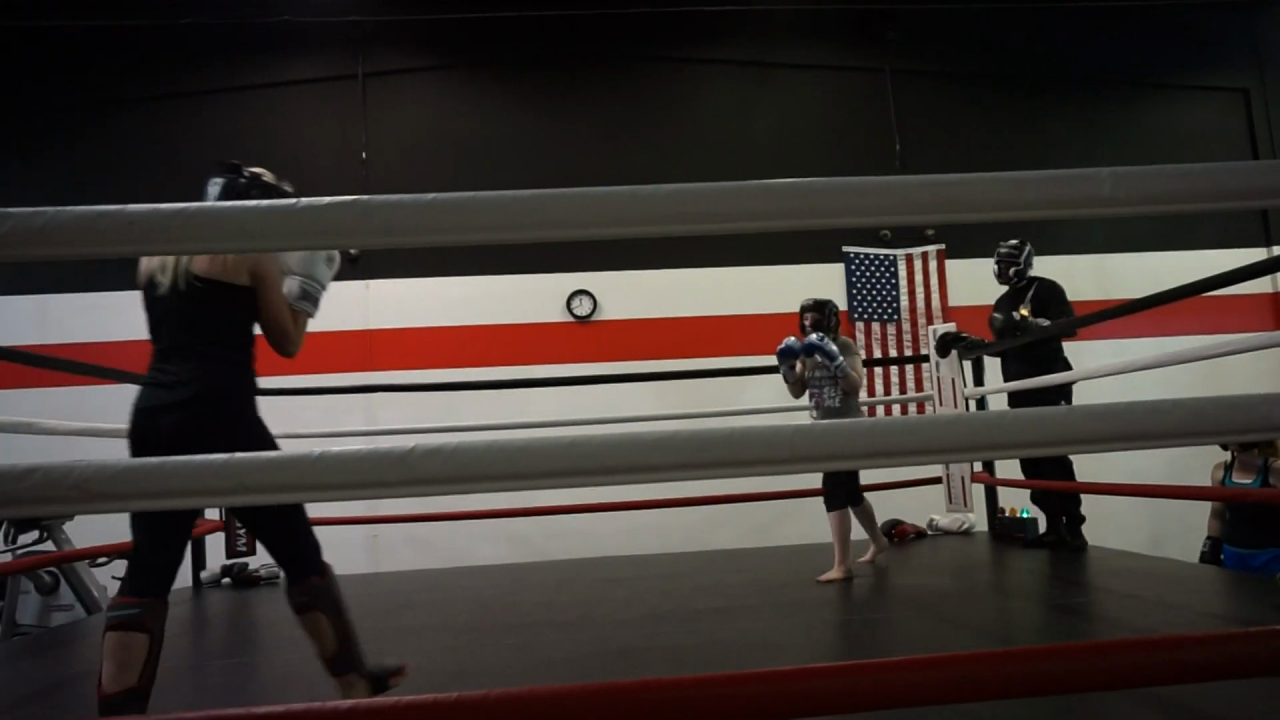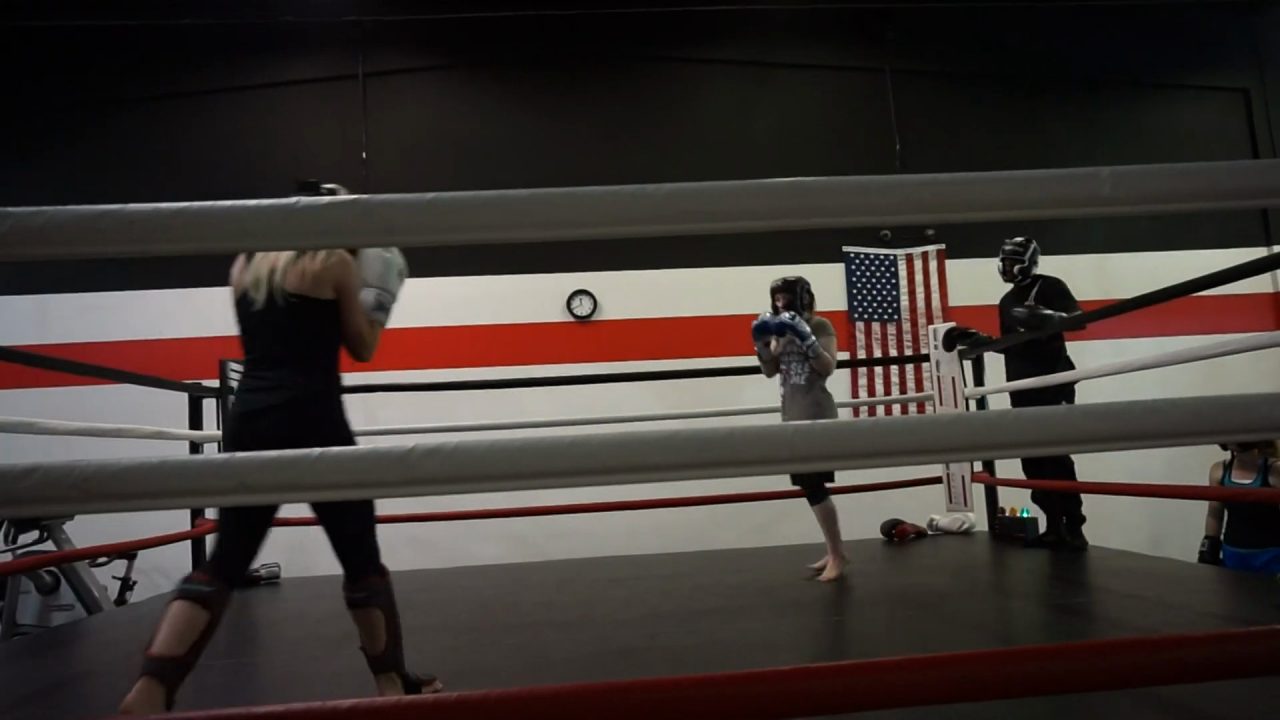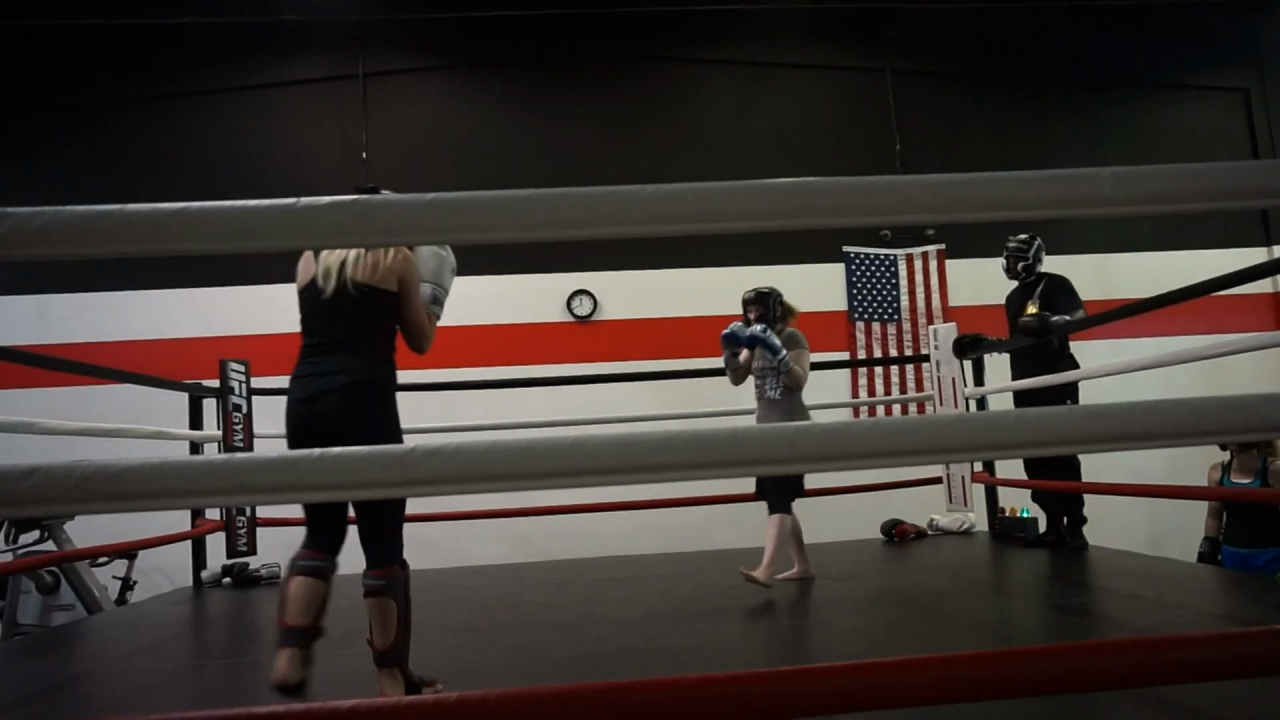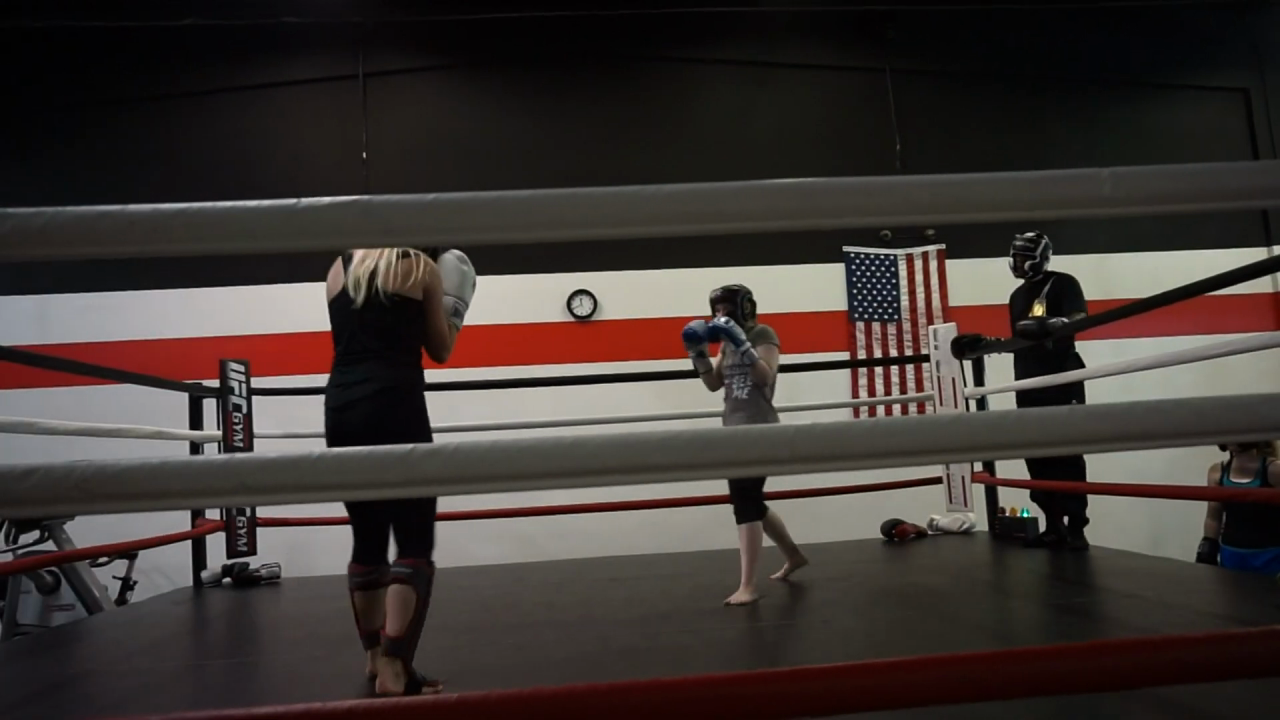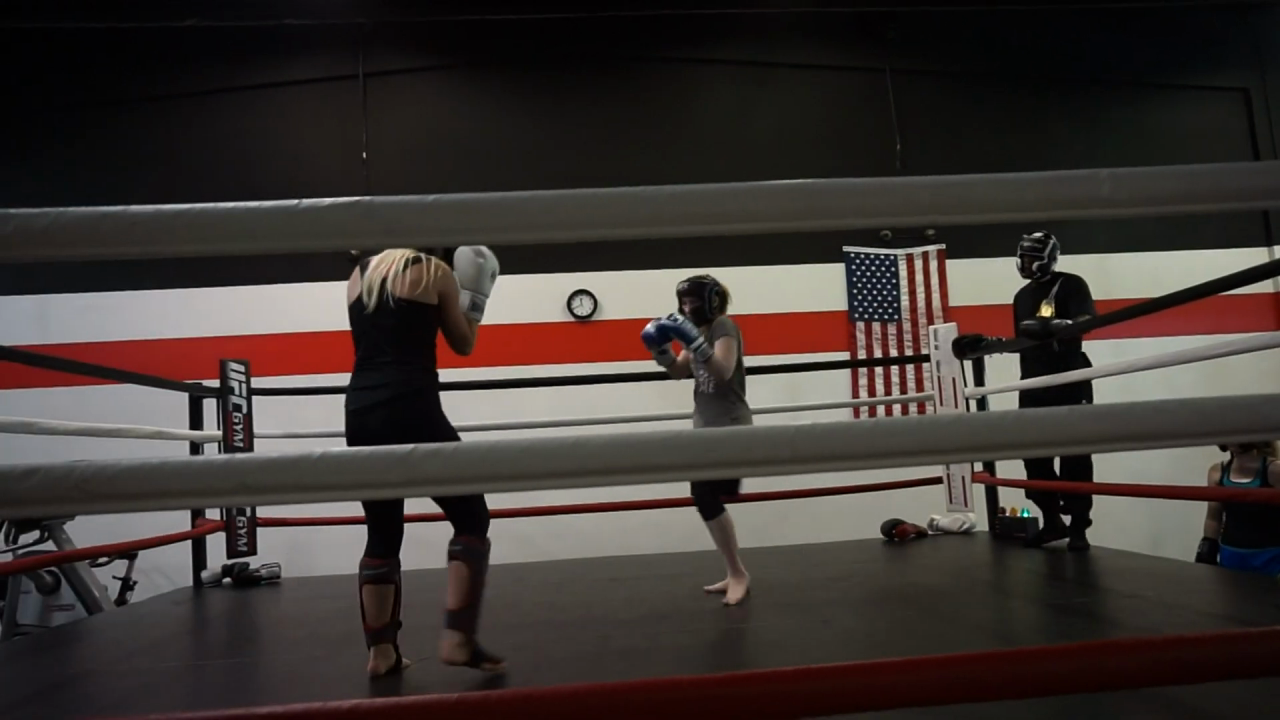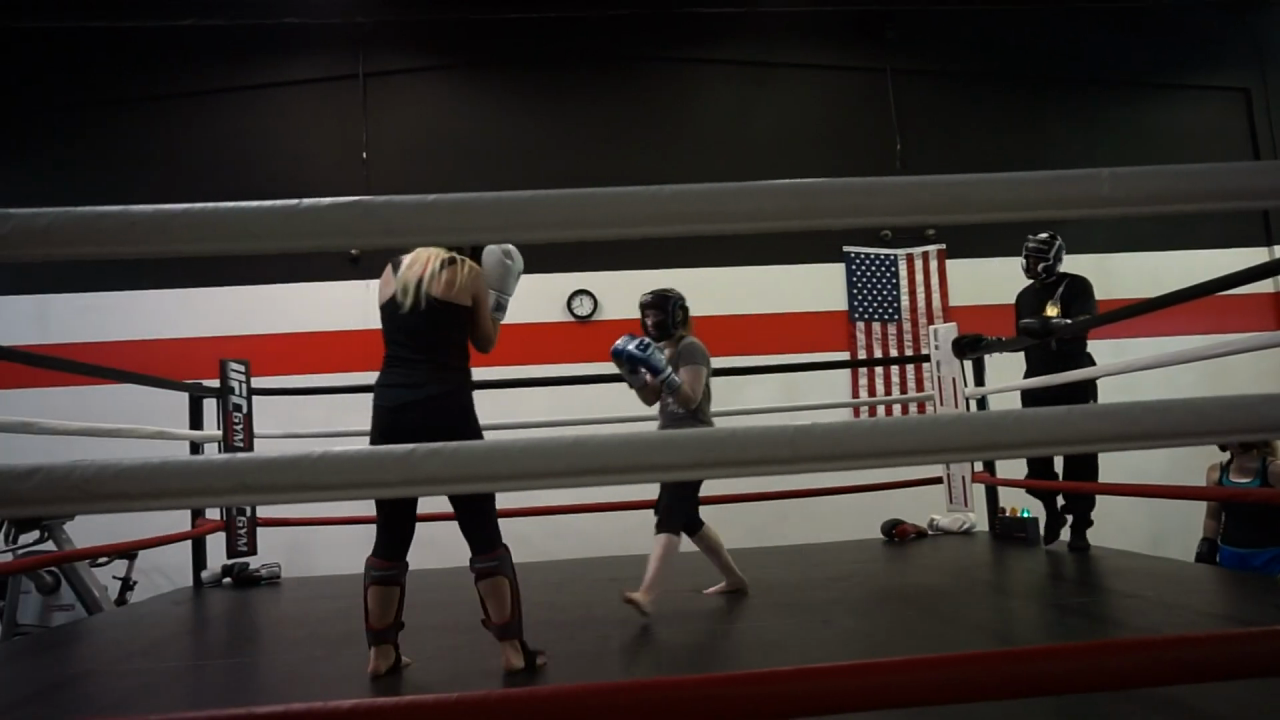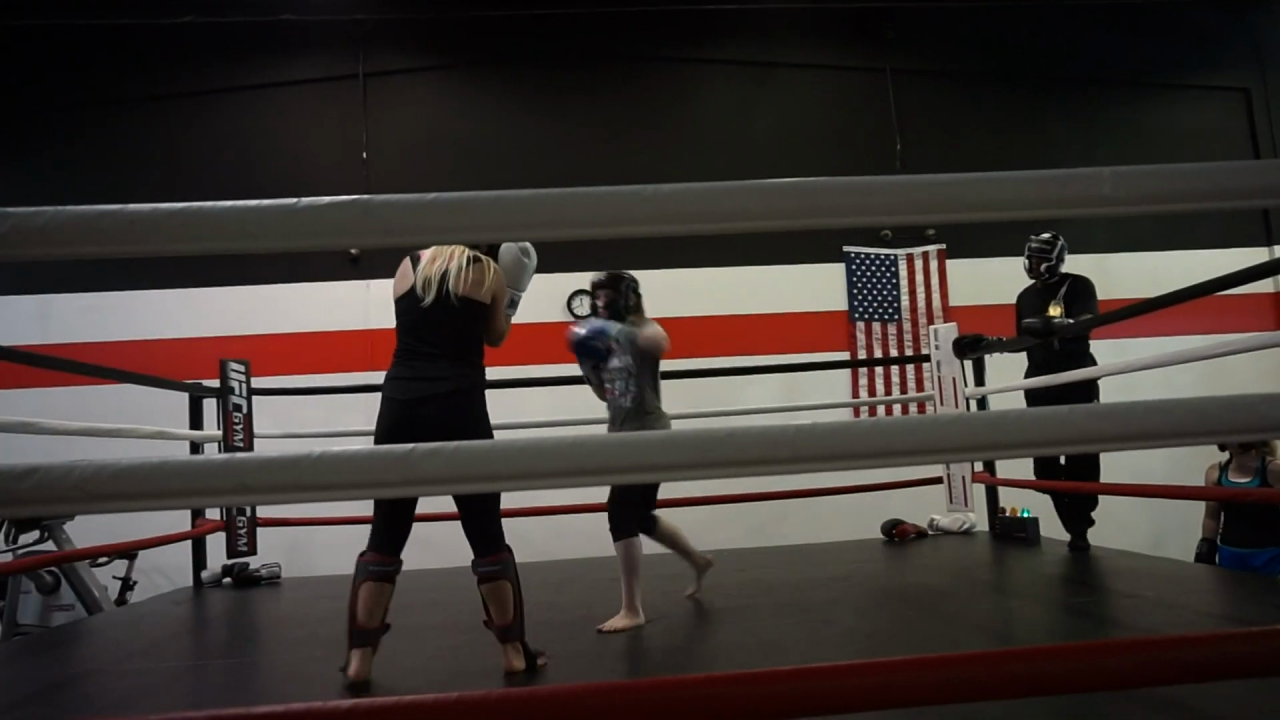
dt=0.2s
person 1, frame 1
left shoulder: (156, 252)
right shoulder: (252, 246)
right elbow: (286, 342)
right wrist: (306, 284)
left hip: (153, 416)
right hip: (220, 415)
left knee: (147, 573)
right knee: (298, 554)
person 1, frame 2
left shoulder: (246, 262)
right shoulder: (335, 261)
right elbow: (362, 348)
right wrist: (377, 299)
left hip: (250, 418)
right hip: (311, 419)
left knee: (226, 562)
right knee: (361, 554)
person 1, frame 3
left shoulder: (310, 256)
right shoulder: (398, 257)
right elbow: (418, 339)
right wrist: (432, 293)
left hip: (306, 399)
right hip: (367, 405)
left knee: (319, 537)
right knee: (382, 546)
left ankle: (290, 657)
right ankle: (391, 677)
person 1, frame 4
left shoulder: (339, 269)
right shoulder: (423, 268)
right elbow: (440, 350)
right wrist: (453, 307)
left hip: (341, 409)
right hip: (394, 408)
left knee: (367, 539)
right knee: (414, 542)
left ankle: (378, 657)
right ankle: (395, 671)
person 1, frame 5
left shoulder: (360, 273)
right shoulder: (437, 272)
right elbow: (463, 344)
right wrist: (472, 301)
left hip: (361, 413)
right hip: (410, 409)
left knee: (382, 536)
right knee: (471, 521)
left ankle: (380, 651)
right ankle: (457, 639)
person 1, frame 6
left shoulder: (392, 272)
right shoulder: (469, 273)
right elbow: (484, 342)
right wrist: (496, 297)
left hip: (391, 410)
right hip: (445, 410)
left knee: (390, 538)
right knee: (484, 535)
left ankle: (381, 652)
right ankle: (513, 649)
person 1, frame 7
left shoulder: (408, 266)
right shoulder: (490, 271)
right wrist: (510, 294)
left hip: (401, 405)
right hip: (458, 408)
left knee: (385, 537)
right knee: (487, 535)
left ankle: (359, 658)
right ankle: (514, 651)
person 2, frame 1
left shoulder: (845, 346)
right shoulder: (808, 350)
left elbow: (855, 386)
right elbow: (796, 392)
left wrist: (833, 358)
right wrist: (787, 366)
left knee: (834, 490)
right knee: (848, 491)
left ankle: (841, 565)
right ankle: (877, 541)
person 2, frame 2
left shoulder: (819, 325)
right shoulder: (783, 329)
left elbow: (828, 367)
right elbow: (770, 371)
left wrist: (805, 337)
right wrist: (762, 342)
left hip: (815, 415)
right hip: (792, 415)
left knee: (813, 484)
right knee: (809, 484)
left ankle: (837, 557)
right ankle: (834, 553)
person 2, frame 3
left shoulder: (792, 338)
right shoulder: (755, 342)
left elbow: (798, 380)
right elbow: (736, 378)
left wrist: (775, 349)
right wrist: (731, 350)
right hip: (766, 428)
left knee: (777, 496)
right knee: (777, 497)
left ankle: (765, 569)
right ankle: (802, 565)
person 2, frame 4
left shoulder: (762, 334)
right shoulder: (729, 339)
left elbow: (765, 377)
right elbow: (714, 383)
left wrist: (740, 343)
right wrist: (698, 350)
left hip: (756, 429)
right hip: (734, 429)
left knee: (745, 501)
right knee: (750, 500)
left ankle: (747, 586)
right ankle: (794, 557)
person 2, frame 5
left shoulder: (725, 327)
right shoulder: (700, 330)
left elbow: (722, 371)
right elbow: (682, 370)
left wrist: (693, 338)
right wrist: (661, 348)
left hip: (728, 425)
right hip: (707, 426)
left knee: (709, 498)
right knee: (705, 499)
left ankle: (737, 576)
right ankle: (736, 574)
person 2, frame 6
left shoulder: (691, 349)
right shoulder: (658, 349)
left elbow: (691, 399)
right elbow: (649, 398)
left wrist: (659, 367)
right wrist: (629, 368)
left knee: (668, 513)
right knee: (687, 518)
left ankle: (647, 593)
right ankle: (733, 578)
person 2, frame 7
left shoulder: (639, 332)
right shoulder: (608, 341)
left elbow: (660, 343)
right elbow: (606, 394)
left wrist: (610, 330)
right wrist: (588, 361)
right hip: (623, 437)
left knee: (620, 512)
right knee: (637, 514)
left ankle: (631, 610)
right ankle: (697, 560)
person 3, frame 1
left shoulder: (1046, 290)
right shoulder: (1003, 302)
left elbow: (1069, 328)
left wrist: (1022, 323)
left hip: (1053, 386)
right hip: (1020, 391)
left knee: (1056, 456)
right knee: (1031, 461)
left ankle: (1072, 526)
right ankle: (1055, 526)
person 3, frame 2
left shoulder: (1049, 287)
right shoulder: (1008, 300)
left wrist: (1040, 314)
right wrist: (975, 338)
left hip: (1051, 382)
right hip: (1022, 387)
left knee: (1054, 455)
right knee: (1033, 457)
left ankle: (1073, 527)
right ankle: (1055, 525)
person 3, frame 3
left shoulder: (1055, 285)
right shoulder: (1013, 298)
left elbow: (1079, 318)
left wrist: (1049, 322)
left hip: (1057, 382)
right hip: (1026, 386)
left knee: (1061, 454)
right knee: (1036, 458)
left ankle: (1075, 527)
right ankle: (1055, 526)
person 3, frame 4
left shoulder: (1063, 284)
right shoulder: (1017, 296)
left elbow: (1080, 319)
left wrist: (1047, 325)
left hip: (1062, 382)
right hip: (1029, 386)
left knee: (1066, 455)
right knee: (1037, 458)
left ankle: (1076, 528)
right ankle: (1054, 526)
person 3, frame 5
left shoulder: (1071, 285)
right shoulder: (1022, 296)
left elbow: (1086, 322)
left wrist: (1050, 325)
left hip: (1070, 382)
right hip: (1034, 385)
left knee: (1074, 457)
right knee: (1034, 456)
left ankle: (1078, 528)
right ankle: (1052, 521)
person 3, frame 6
left shoulder: (1076, 285)
right shoulder: (1025, 296)
left elbow: (1086, 322)
left wrist: (1049, 324)
left hip: (1075, 381)
right hip: (1038, 383)
left knee: (1079, 457)
right knee: (1036, 455)
left ankle: (1079, 527)
right ankle: (1053, 513)
person 3, frame 7
left shoulder: (1078, 285)
right shoulder: (1025, 297)
left elbow: (1087, 321)
left wrist: (1052, 324)
left hip: (1077, 382)
right hip: (1040, 383)
left knee: (1081, 457)
right knee: (1045, 455)
left ankle: (1080, 527)
right ankle: (1069, 517)
